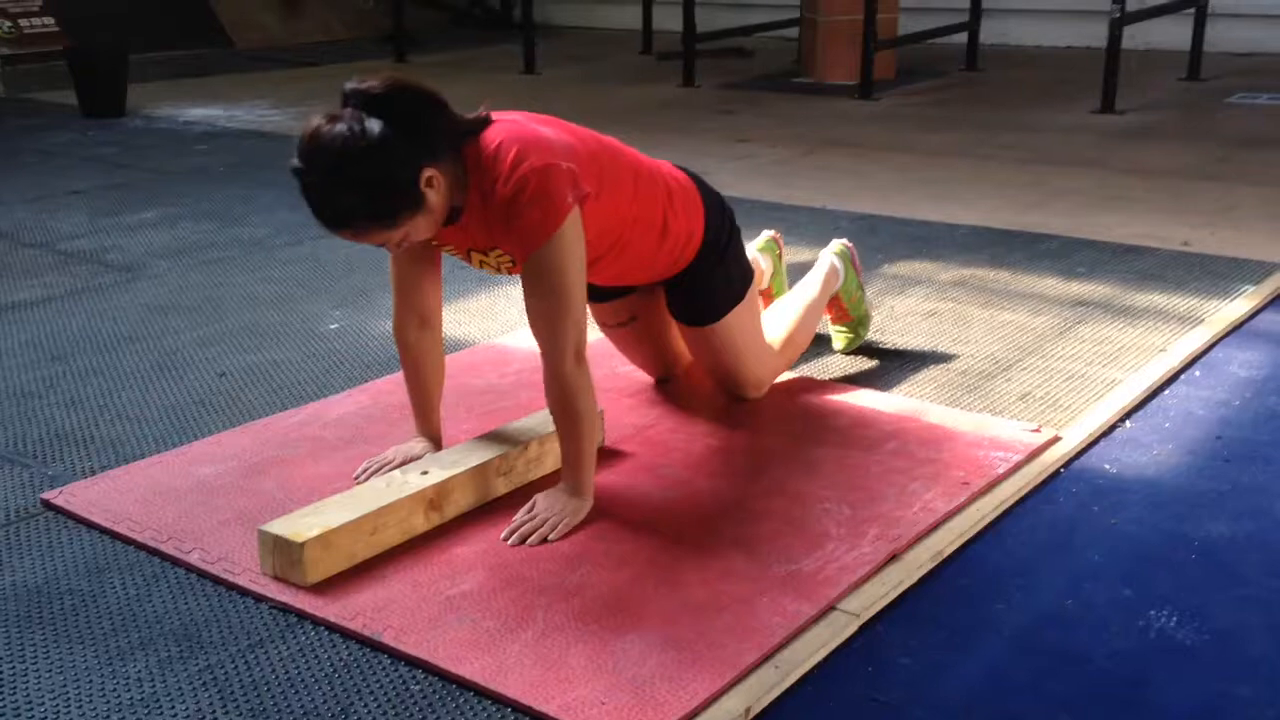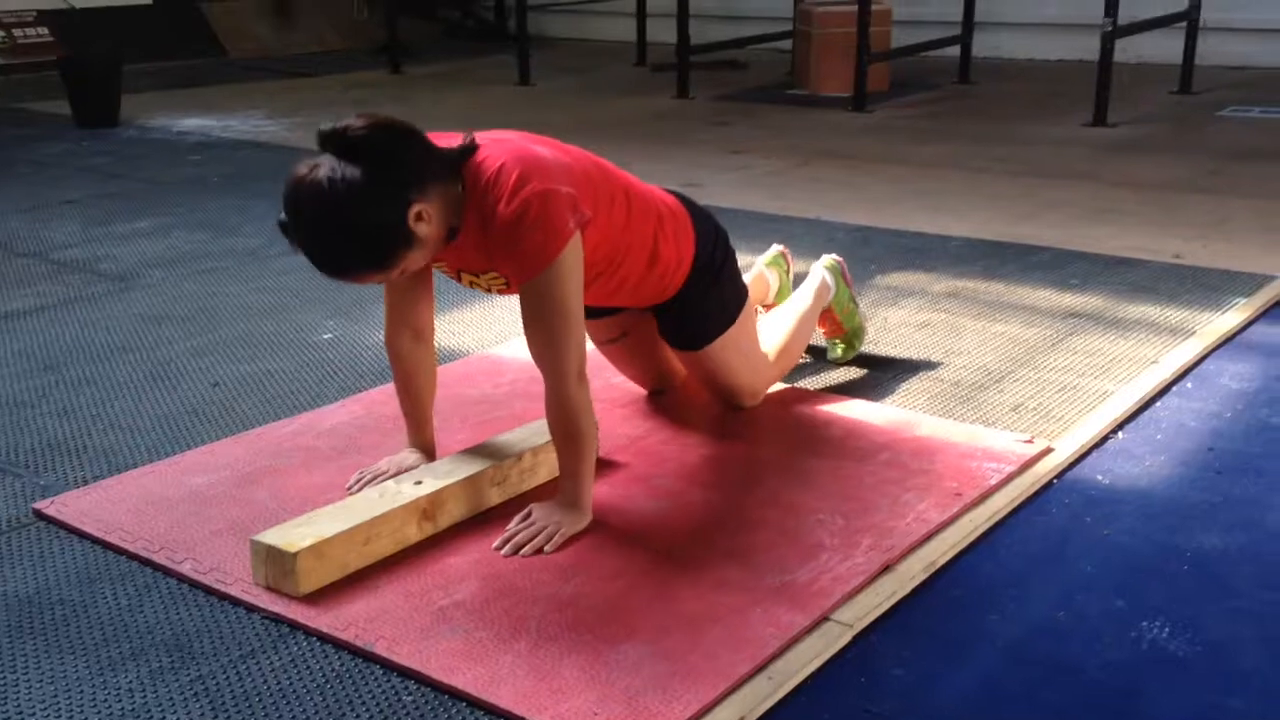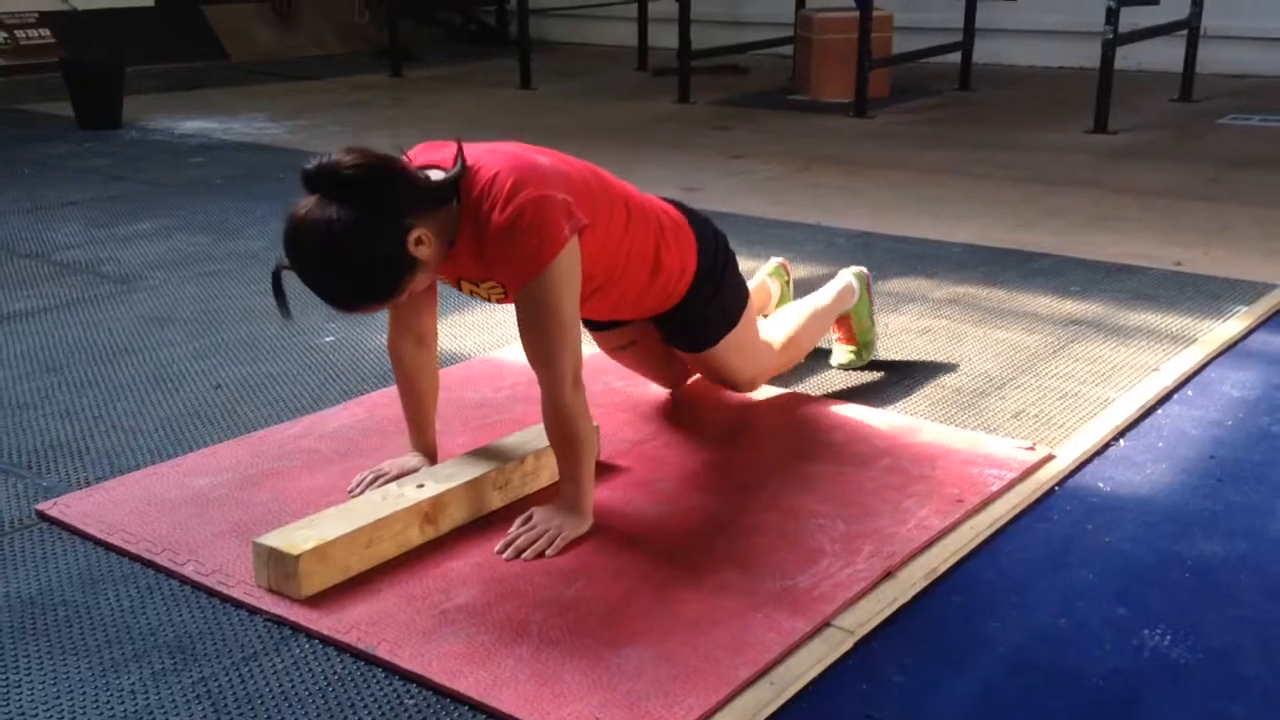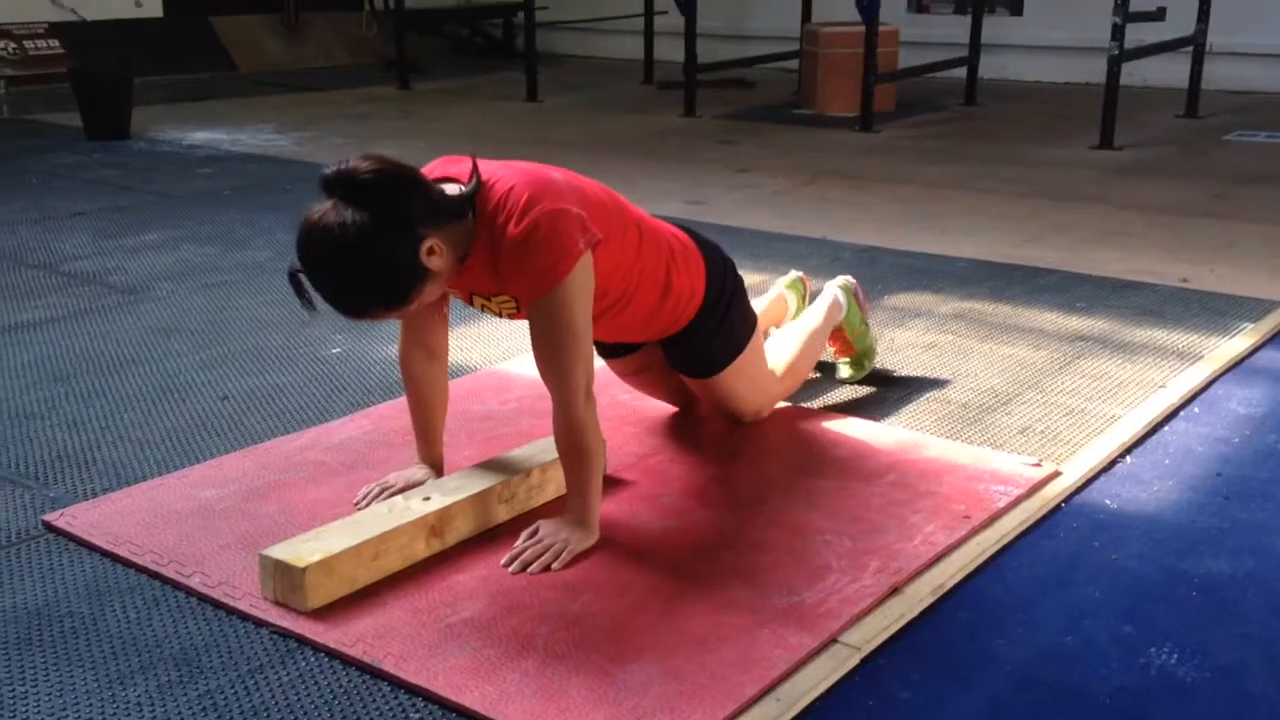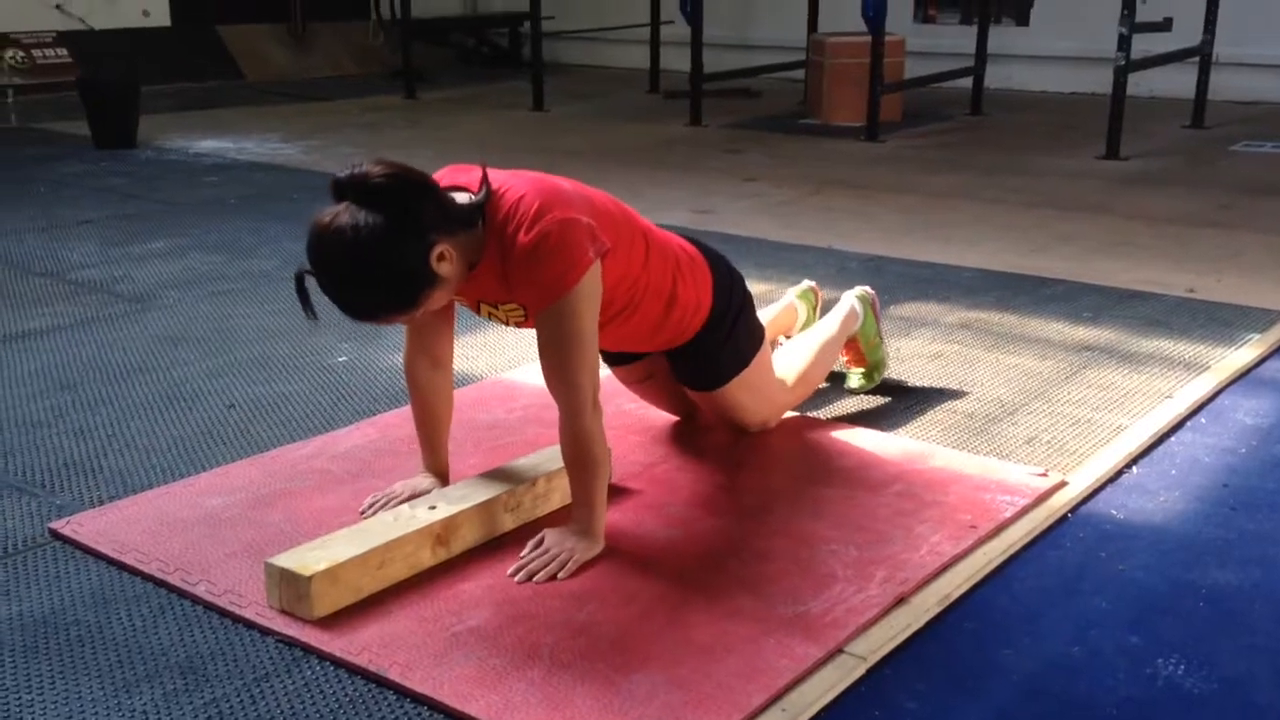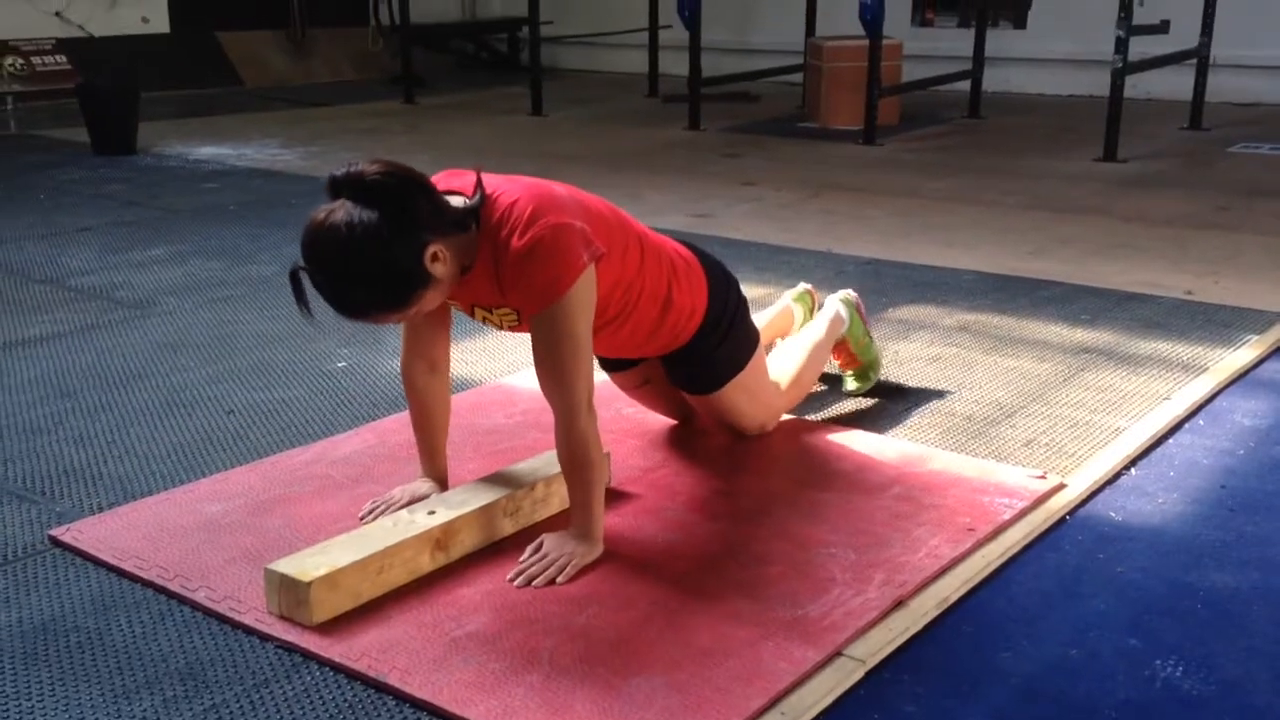
dt=0.3s
person 1, frame 1
left shoulder: (526, 183)
right shoulder: (412, 174)
left elbow: (564, 354)
right elbow: (415, 321)
left wrist: (576, 489)
right wrist: (426, 436)
left hip: (686, 231)
right hip: (613, 243)
left knee: (749, 380)
right knee: (669, 368)
left ankle: (832, 272)
right ankle: (757, 262)
person 1, frame 2
left shoulder: (524, 207)
right shoulder: (406, 185)
left elbow: (564, 375)
right elbow: (406, 336)
left wrist: (574, 502)
right wrist: (419, 447)
left hip: (677, 255)
right hip: (607, 263)
left knee: (744, 387)
right knee: (662, 379)
left ankle: (823, 285)
right ankle: (764, 278)
person 1, frame 3
left shoulder: (522, 215)
right shoulder: (403, 201)
left elbow: (561, 379)
right elbow: (410, 340)
left wrist: (575, 505)
right wrist: (422, 450)
left hip: (681, 263)
right hip: (613, 270)
left knee: (747, 371)
right knee: (675, 376)
left ankle: (844, 291)
right ankle: (766, 286)
person 1, frame 4
left shoulder: (535, 230)
right shoulder: (417, 211)
left elbow: (572, 394)
right elbow: (421, 352)
left wrist: (581, 520)
right wrist: (429, 462)
left hip: (688, 290)
right hip: (622, 303)
left knee: (753, 400)
right knee: (692, 397)
left ankle: (835, 305)
right ankle: (784, 299)
person 1, frame 5
left shoulder: (545, 239)
right shoulder: (427, 220)
left elbow: (578, 403)
right elbow: (426, 361)
left wrist: (586, 530)
right wrist: (433, 471)
left hip: (695, 300)
right hip: (629, 311)
left knee: (760, 412)
right knee: (696, 410)
left ankle: (850, 314)
right ankle: (794, 309)
person 1, frame 6
left shoulder: (537, 244)
right shoulder: (421, 223)
left elbow: (572, 408)
right elbow: (423, 364)
left wrist: (586, 533)
right wrist: (433, 476)
left hip: (688, 304)
right hip: (625, 317)
left knee: (759, 413)
right knee: (693, 412)
left ankle: (836, 319)
right ankle: (790, 312)
